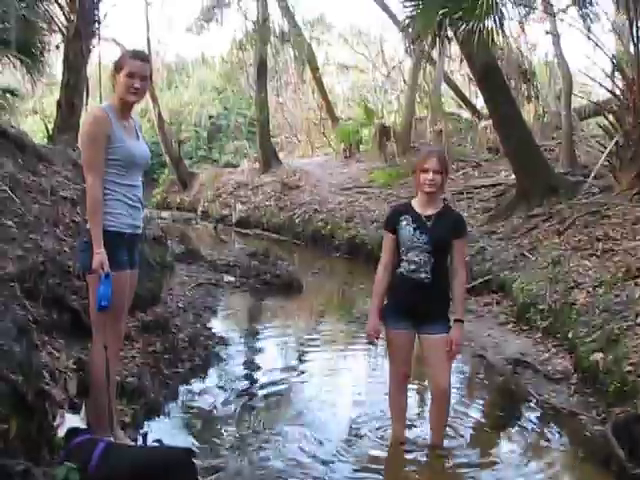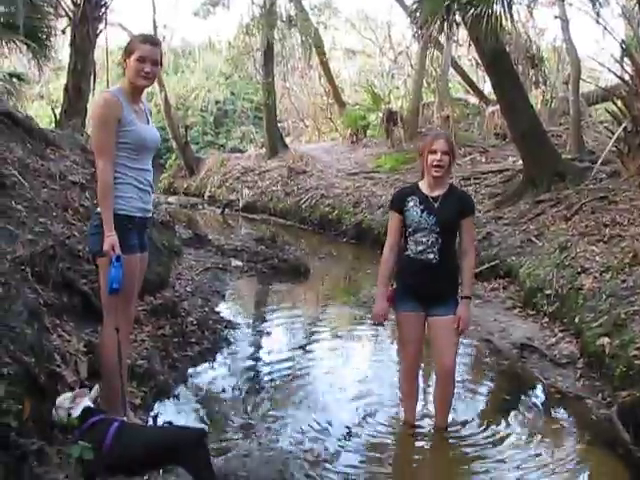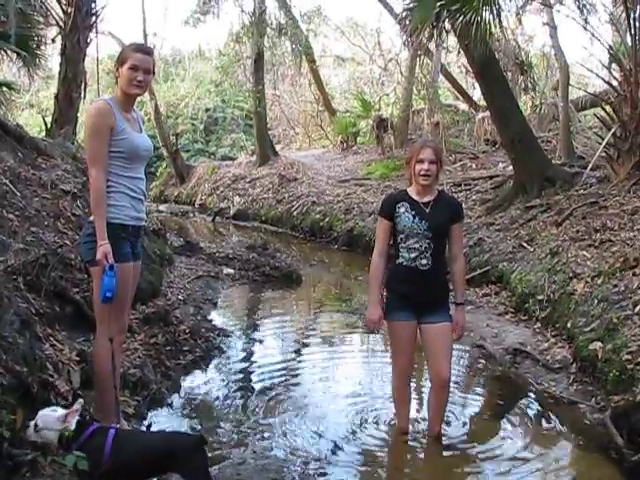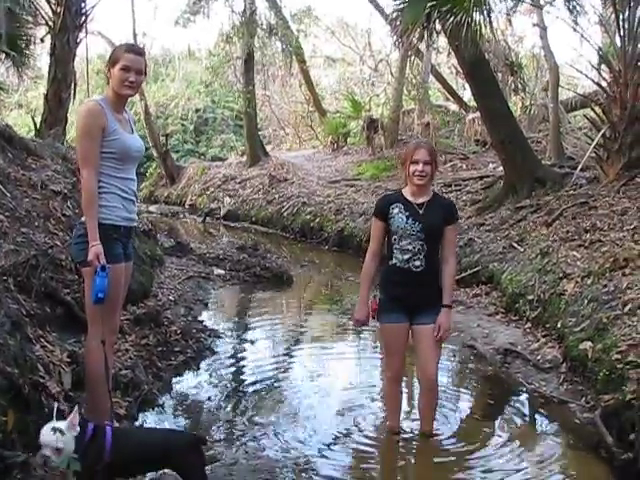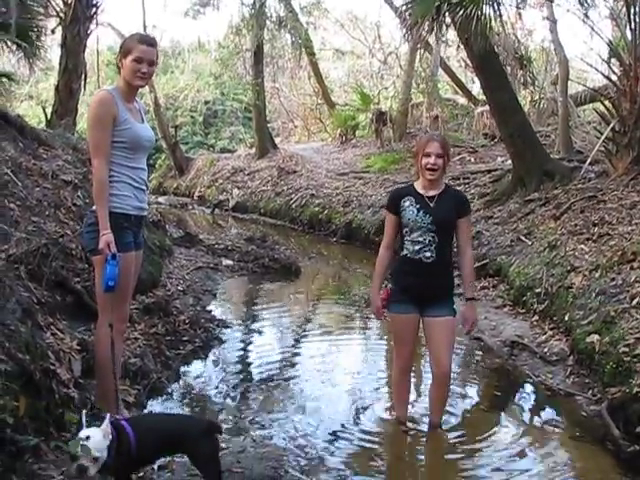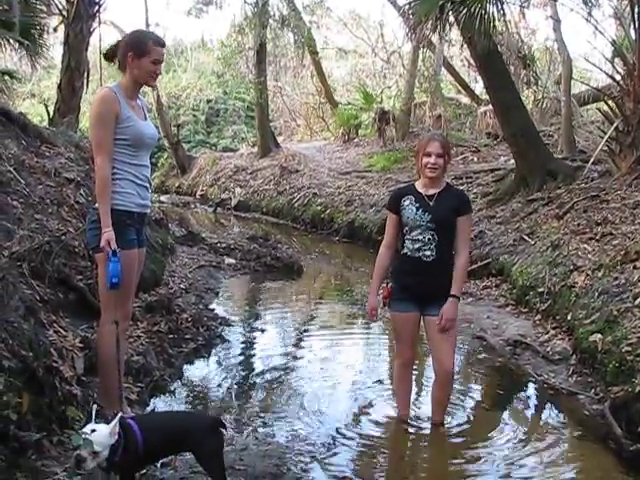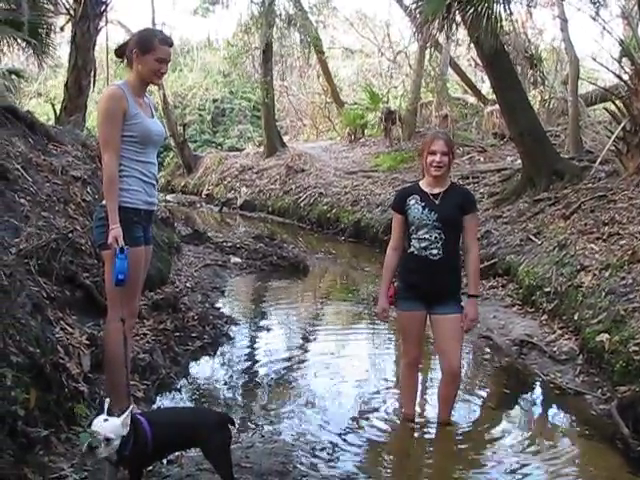
dt=0.5s
person 1, frame 1
left shoulder: (133, 123)
right shoulder: (99, 118)
right elbow: (93, 184)
left wrist: (131, 236)
right wrist: (98, 247)
left hip: (130, 236)
right hip: (108, 236)
left knee: (116, 337)
right knee: (105, 338)
left ankle: (110, 425)
right ankle: (102, 432)
person 1, frame 2
left shoulder: (144, 108)
right shoulder: (109, 102)
right elbow: (104, 167)
left wrist: (142, 219)
right wrist: (109, 230)
left hip: (140, 219)
right hip: (117, 220)
left knee: (127, 319)
right knee: (116, 320)
left ankle: (122, 409)
right ankle: (114, 412)
person 1, frame 3
left shoulder: (136, 117)
right shoulder: (103, 111)
right elbow: (97, 176)
left wrist: (134, 228)
right wrist: (102, 238)
left hip: (133, 229)
right hip: (111, 228)
left knee: (119, 329)
right knee: (109, 330)
left ankle: (114, 417)
right ankle: (107, 423)
person 1, frame 4
left shoulder: (127, 118)
right shoulder: (94, 111)
right elbow: (88, 177)
left wrist: (124, 231)
right wrist: (94, 239)
left hip: (124, 230)
right hip: (102, 230)
left knee: (111, 330)
right knee: (100, 331)
left ankle: (104, 418)
right ankle: (100, 425)
person 1, frame 5
left shoulder: (138, 107)
right shoulder: (106, 101)
right elbow: (99, 166)
left wrist: (133, 221)
right wrist: (105, 228)
left hip: (134, 219)
right hip: (113, 219)
left knee: (121, 319)
right knee: (110, 319)
left ankle: (114, 406)
right ankle: (109, 413)
person 1, frame 6
left shoulder: (140, 104)
right shoulder: (108, 98)
right elbow: (102, 164)
left wrist: (138, 217)
right wrist: (106, 225)
left hip: (137, 216)
right hip: (116, 215)
left knee: (123, 316)
right knee: (113, 317)
left ankle: (116, 404)
right ankle: (112, 410)
person 1, frame 7
left shoulder: (148, 102)
right shoulder: (115, 96)
right elbow: (109, 161)
left wrist: (142, 216)
right wrist: (114, 222)
left hip: (144, 213)
right hip: (123, 213)
left knee: (129, 314)
right knee: (120, 314)
left ankle: (121, 400)
right ankle: (118, 406)
person 2, frame 1
left shoulder: (453, 221)
right shoulder: (398, 215)
left elbow: (458, 273)
right elbow: (385, 266)
left wrist: (458, 321)
right wrist: (374, 313)
left hip: (435, 312)
right hip: (398, 308)
left knee: (441, 386)
right knee: (399, 378)
left ankle: (435, 447)
right ankle: (398, 440)
person 2, frame 2
left shoulder: (461, 201)
right shoulder: (404, 197)
left elbow: (467, 252)
right elbow: (391, 247)
left wrist: (465, 300)
right wrist: (381, 295)
left hip: (444, 294)
right hip: (408, 291)
left knee: (446, 368)
right knee: (409, 363)
left ankle: (440, 429)
right ankle: (409, 424)
person 2, frame 3
left shoulder: (451, 207)
right shoulder: (393, 203)
left elbow: (456, 258)
right elbow: (379, 255)
left wrist: (460, 305)
right wrist: (374, 303)
left hip: (436, 302)
right hip: (400, 298)
left knee: (442, 376)
right knee: (402, 372)
left ankle: (435, 436)
right ankle: (402, 432)
person 2, frame 4
left shoulder: (445, 208)
right shoulder: (387, 204)
left elbow: (449, 260)
right elbow: (373, 254)
left wrist: (446, 308)
right wrist: (362, 301)
left hip: (428, 303)
right hip: (393, 300)
left knee: (429, 377)
right knee: (393, 372)
left ankle: (426, 436)
right ankle: (393, 433)
person 2, frame 5
left shoulder: (457, 201)
right shoulder: (399, 197)
left elbow: (465, 251)
right elbow: (386, 246)
left wrist: (470, 299)
right wrist: (376, 290)
left hip: (440, 295)
right hip: (403, 291)
left knee: (442, 369)
right knee: (402, 363)
left ankle: (434, 427)
right ankle: (401, 424)
person 2, frame 6
left shoulder: (457, 199)
right shoulder: (400, 197)
left elbow: (462, 252)
right elbow: (388, 246)
left wrist: (453, 299)
right wrist: (373, 291)
left hip: (439, 294)
right hip: (404, 291)
left knee: (445, 368)
right knee: (403, 359)
left ankle: (437, 425)
right ankle: (402, 421)
person 2, frame 7
left shoulder: (462, 198)
right shoulder: (405, 196)
left elbow: (472, 250)
right elbow: (395, 247)
left wrist: (473, 298)
right wrist: (383, 293)
left hip: (447, 293)
right hip: (410, 290)
left knee: (452, 367)
right knee: (410, 358)
left ankle: (443, 423)
right ankle: (408, 420)
